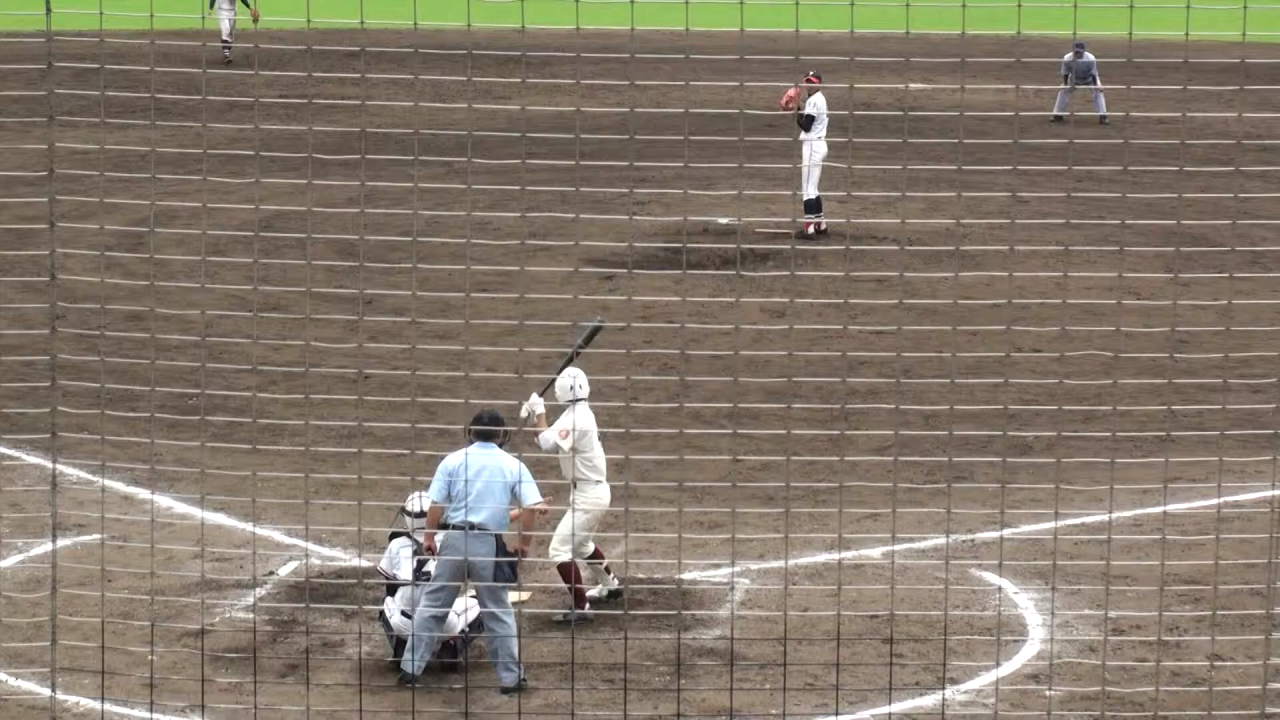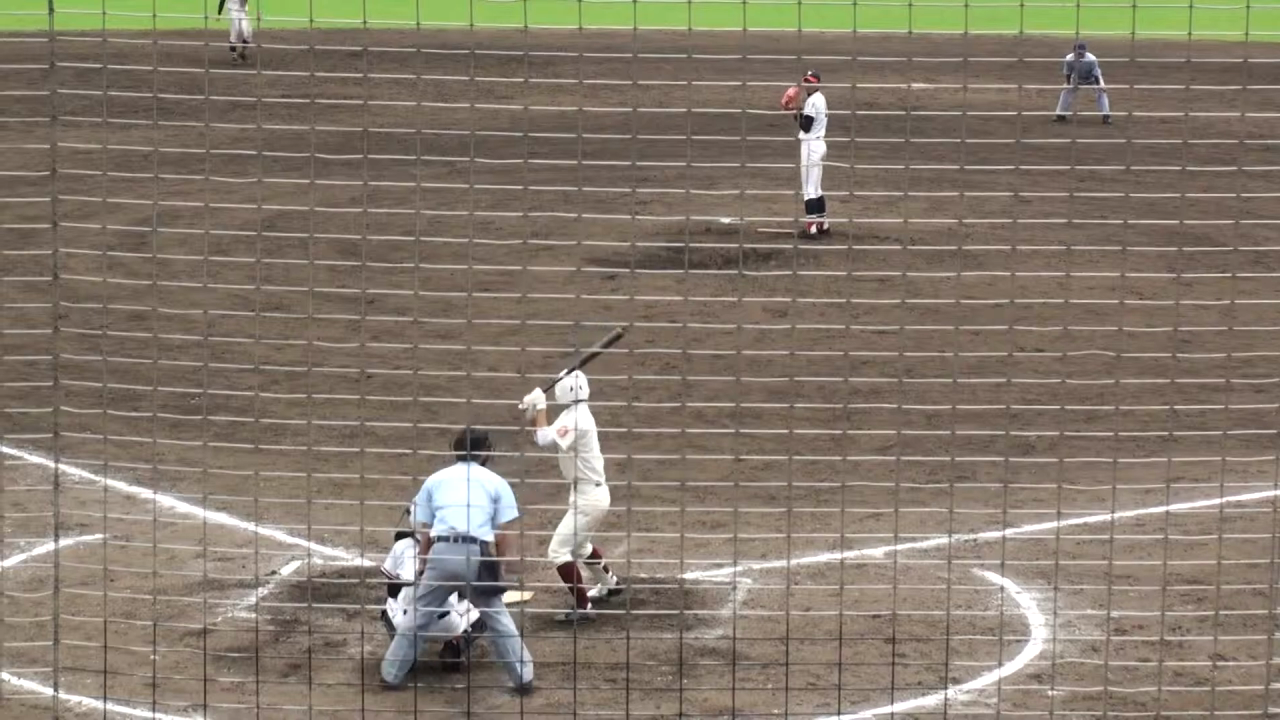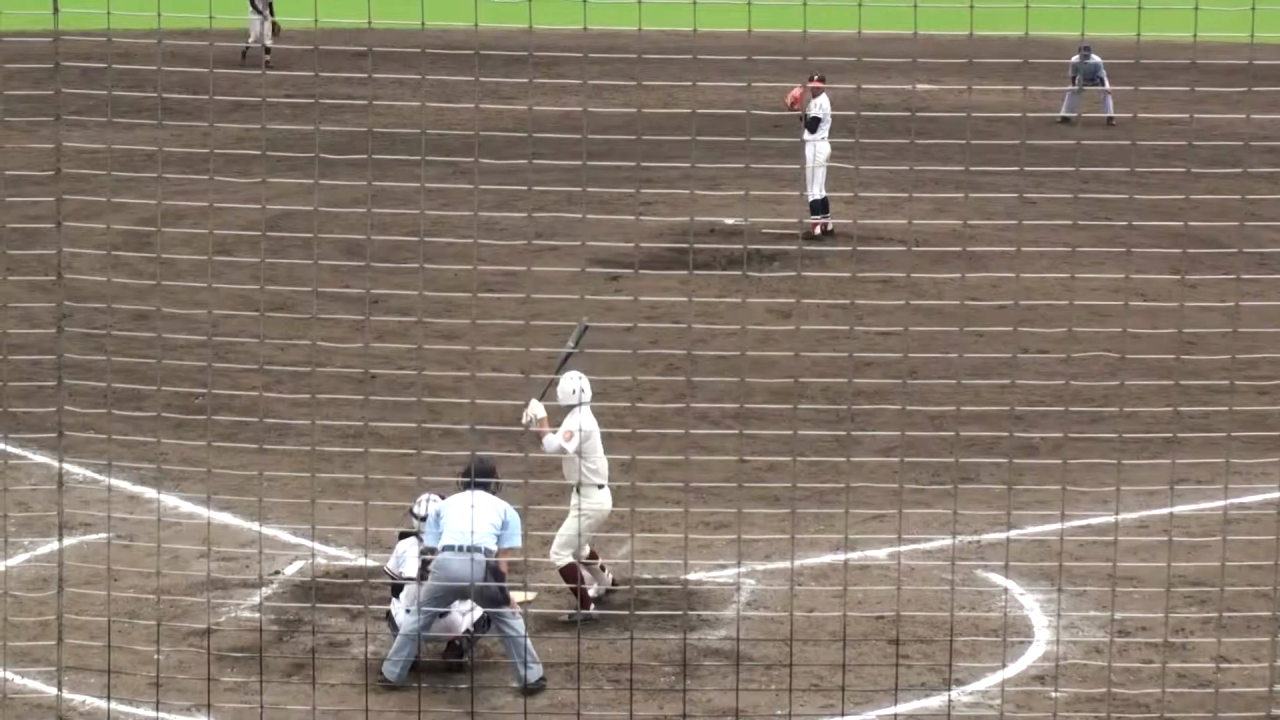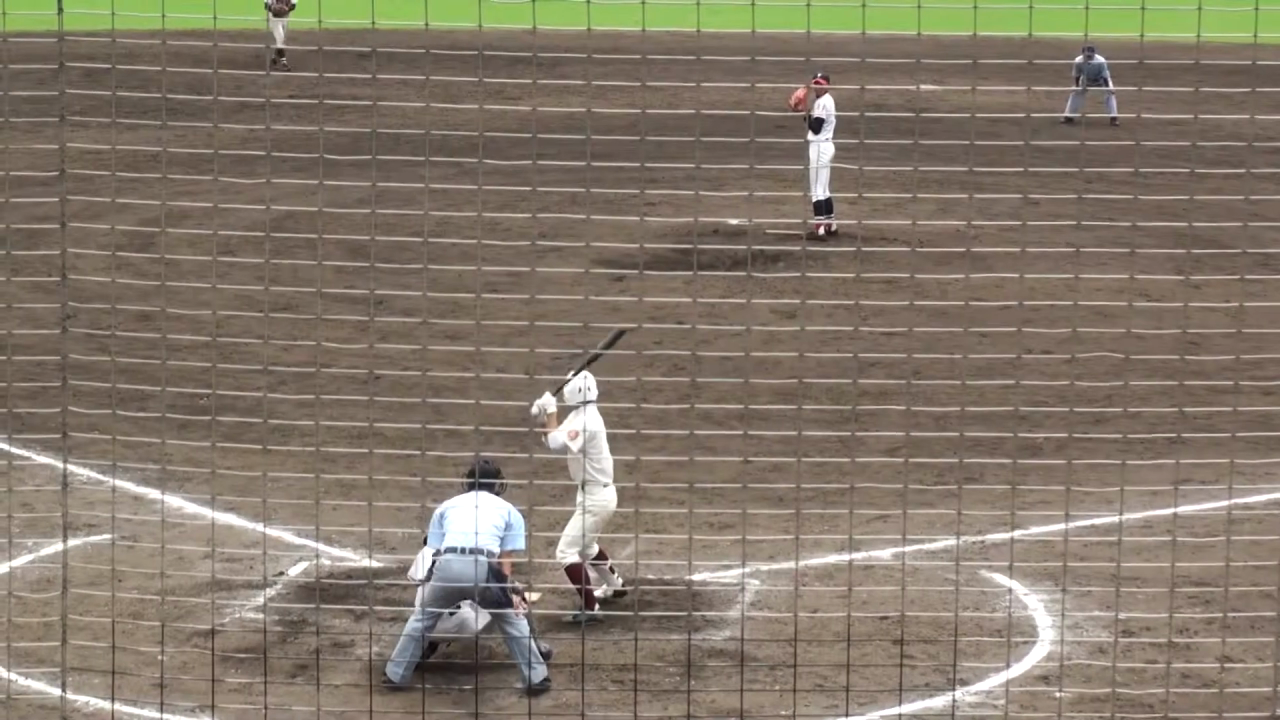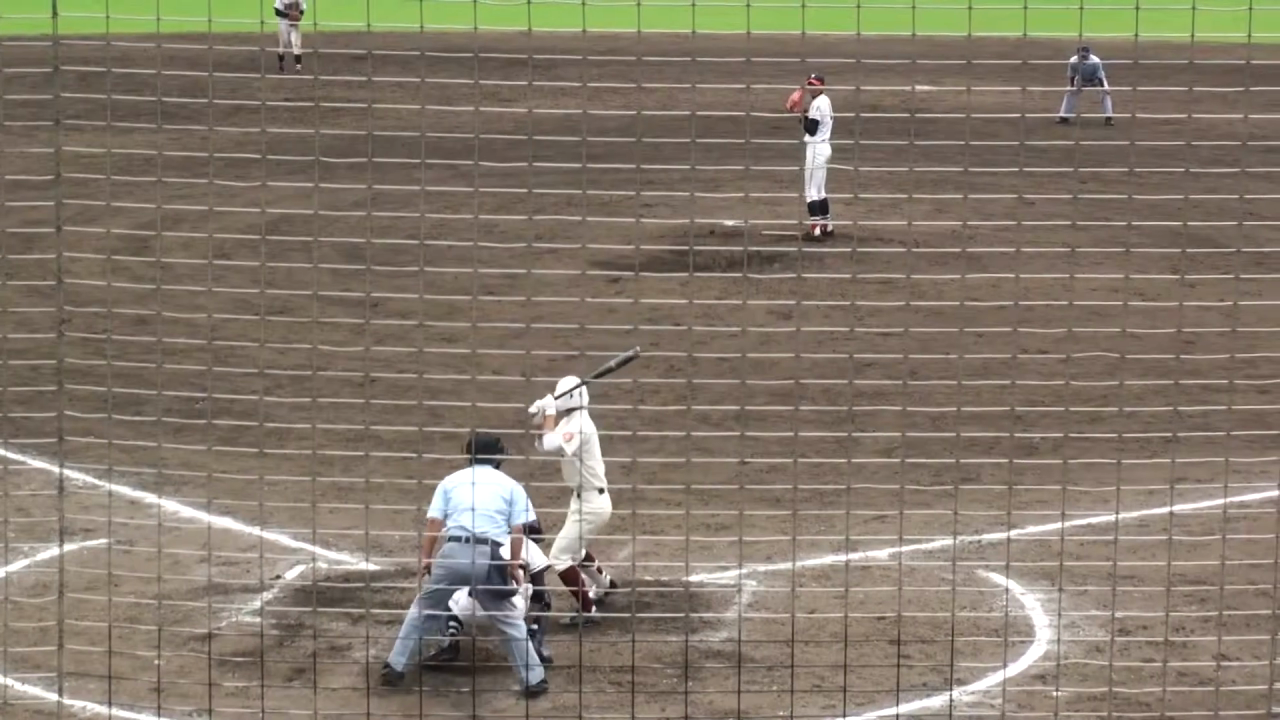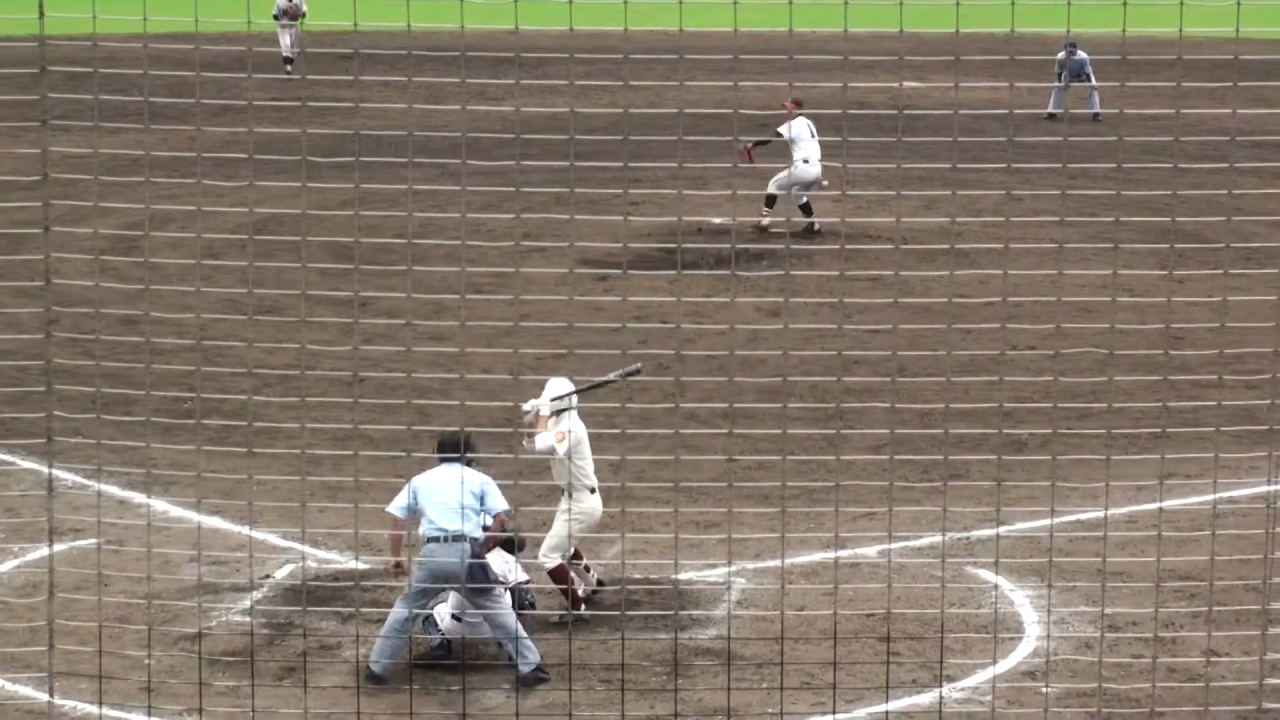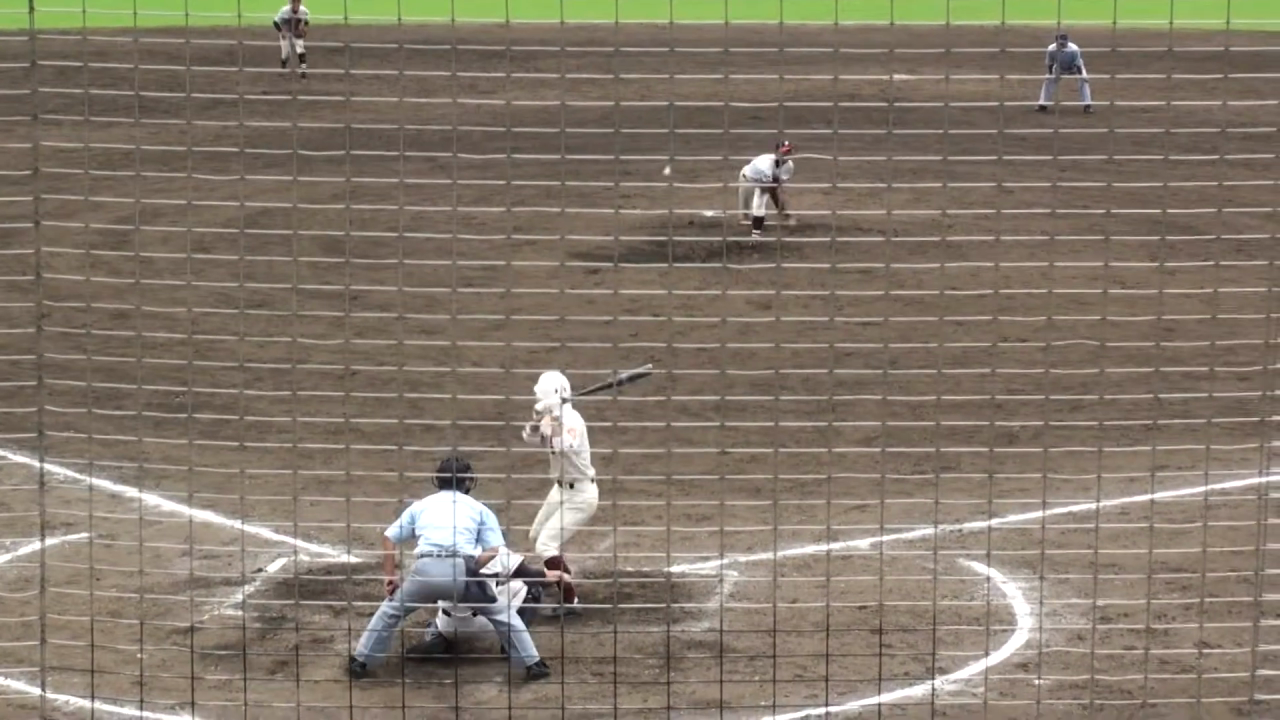
dt=0.5s
person 1, frame 1
left shoulder: (452, 460)
right shoulder: (513, 465)
left elbow: (436, 505)
right elbow: (531, 507)
left wrist: (429, 537)
right wrist: (524, 541)
left hip: (454, 540)
right hip: (488, 544)
left knee: (432, 604)
right knee: (498, 612)
left ankle: (411, 668)
right ankle: (510, 678)
person 1, frame 2
left shoulder: (434, 480)
right shoulder: (496, 482)
left elbow: (424, 529)
right elbow: (502, 531)
left wrist: (422, 561)
left hip: (441, 552)
right hip: (476, 554)
left knee: (419, 615)
right knee: (496, 616)
left ankle: (392, 674)
right ankle: (523, 677)
person 1, frame 3
left shoulder: (443, 504)
right shoulder: (504, 508)
right elbow: (502, 557)
right wrist: (502, 590)
left hip: (446, 563)
right hip: (481, 564)
left knee: (418, 618)
right knee: (509, 619)
left ankle: (392, 674)
right ankle: (532, 678)
person 1, frame 4
left shoulder: (447, 505)
right shoulder: (508, 510)
left elbow: (435, 552)
right elbow: (505, 558)
right wrist: (507, 592)
left hip: (448, 566)
right hip: (483, 567)
left knee: (421, 618)
right knee: (513, 619)
left ankle: (395, 675)
right ankle: (536, 678)
person 1, frame 5
left shoulder: (450, 480)
right shoulder: (510, 485)
left elbow: (434, 522)
right elbow: (518, 529)
left wrist: (425, 558)
right wrist: (513, 567)
left hip: (452, 552)
right hip: (488, 556)
left knee: (423, 609)
right knee: (509, 619)
left ankle: (396, 666)
right ankle: (533, 680)
person 1, frame 6
left shoulder: (420, 480)
right shoulder: (480, 479)
left elbow: (396, 517)
right elbow: (501, 518)
left wrist: (396, 556)
right wrist: (484, 548)
left hip: (432, 553)
right hip: (467, 553)
left knee: (405, 609)
right knee: (497, 610)
left ankle: (377, 669)
right ankle: (530, 667)
person 1, frame 7
left shoulder: (420, 505)
right shoulder: (479, 509)
left elbow: (389, 538)
right elbow: (494, 550)
left wrist: (390, 575)
left hip: (425, 569)
right hip: (461, 570)
left knee: (392, 610)
right knee: (501, 612)
left ankle: (361, 662)
right ankle: (532, 664)
person 2, frame 1
left shoulder: (577, 418)
right shoulder: (578, 412)
left elbow: (547, 444)
right elbow: (549, 437)
left wrist: (539, 412)
right wrist: (534, 415)
left hip: (588, 495)
right hip: (591, 491)
left knee: (560, 549)
right knee: (581, 544)
left ankle: (581, 607)
right ankle: (610, 585)
person 2, frame 2
left shoulder: (577, 418)
right shoulder: (574, 413)
left elbow: (544, 439)
right elbow: (546, 436)
left wrist: (540, 407)
right wrist: (532, 412)
left hip: (588, 496)
right hip: (590, 492)
left knee: (559, 550)
right knee: (579, 545)
left ankle: (583, 608)
right ankle: (609, 583)
person 2, frame 3
left shoulder: (579, 420)
right shoulder: (579, 417)
left elbow: (553, 447)
right elbow: (555, 445)
left wrist: (541, 417)
right wrist: (536, 424)
left hip: (590, 499)
right hip: (592, 495)
left knee: (561, 553)
right knee: (577, 547)
left ankle: (585, 608)
right ankle: (605, 582)
person 2, frame 4
left shoulder: (586, 420)
right shoulder: (582, 415)
left elbow: (556, 443)
right elbow: (556, 439)
left wrist: (551, 412)
right wrist: (544, 416)
left hip: (595, 496)
right hip: (597, 493)
left knee: (567, 551)
right knee: (585, 545)
left ankle: (590, 609)
right ankle: (615, 585)
person 2, frame 5
left shoulder: (579, 424)
right shoulder: (570, 421)
left elbow: (551, 446)
right elbow: (544, 444)
left wrist: (549, 414)
right wrist: (540, 419)
left hip: (591, 503)
right hip: (585, 499)
left knee: (559, 557)
right knee: (573, 549)
left ankle: (587, 611)
right ankle: (604, 584)
person 2, frame 6
left shoulder: (570, 425)
right shoulder: (559, 421)
left elbow: (543, 446)
right elbow: (532, 444)
left wrist: (542, 414)
right wrist: (532, 419)
left hip: (581, 503)
right hip: (574, 498)
left knee: (548, 555)
right knee: (563, 546)
left ankle: (577, 609)
right ankle: (591, 583)
person 2, frame 7
left shoulder: (571, 418)
right shoulder: (550, 415)
left elbow: (565, 447)
right elbow: (530, 437)
left wrist: (556, 417)
right wrist: (538, 418)
left hip: (580, 495)
right hip: (561, 488)
left knee: (546, 545)
right knee: (537, 535)
left ankle: (570, 602)
right ankle: (560, 573)
